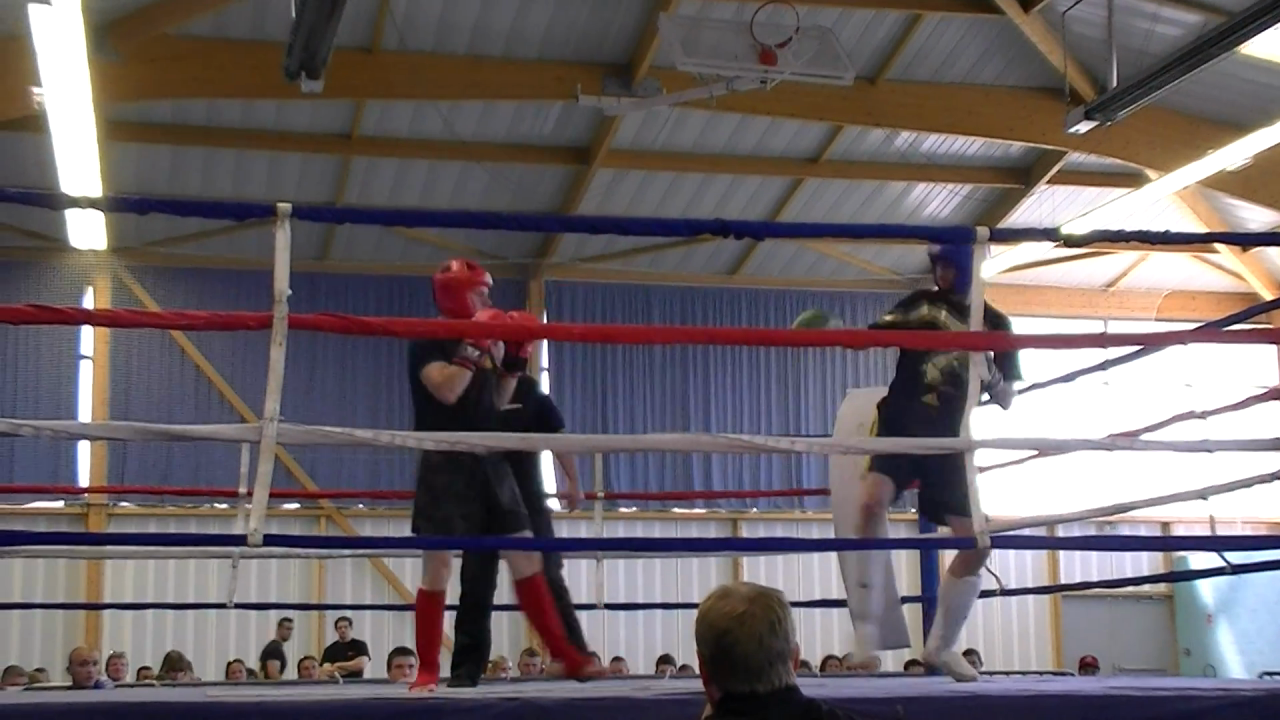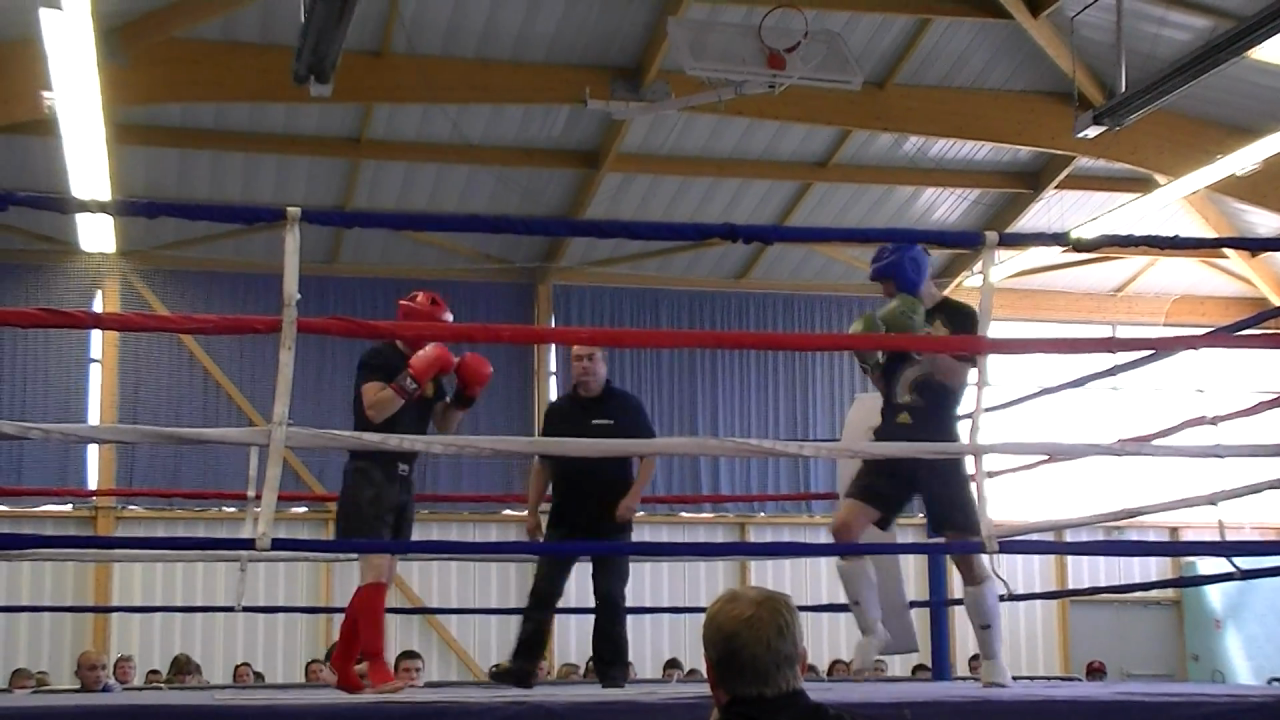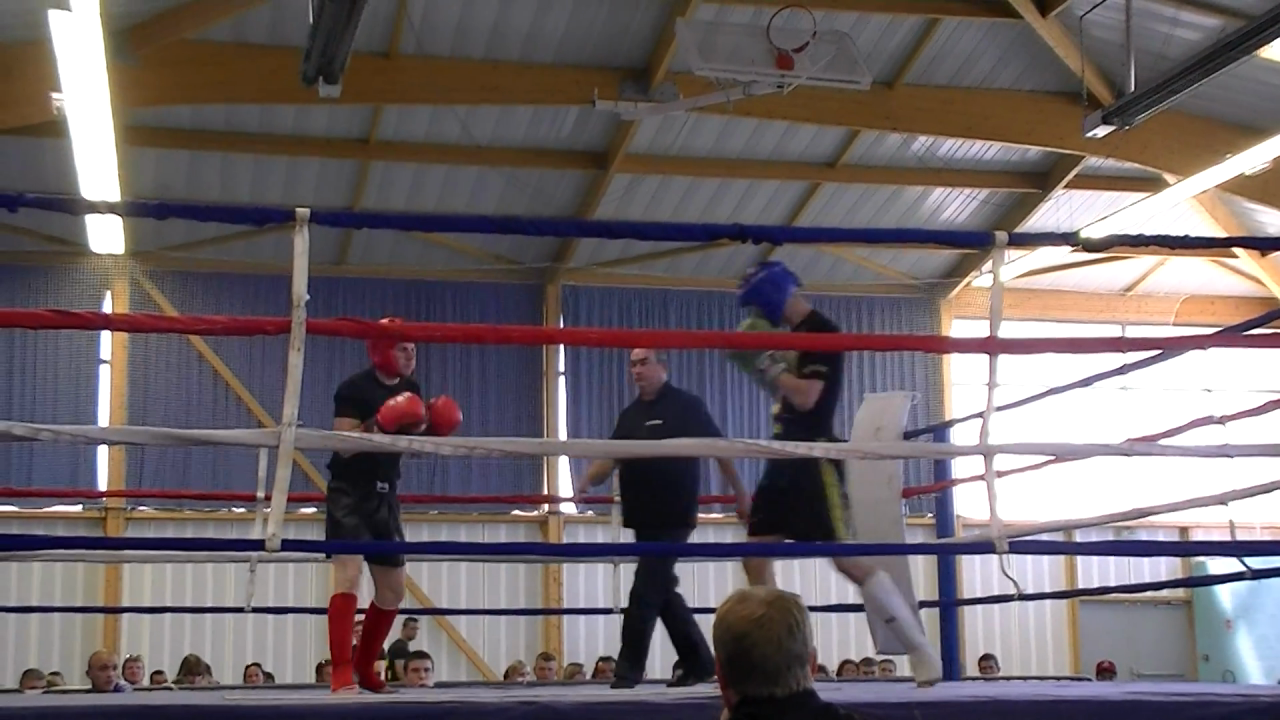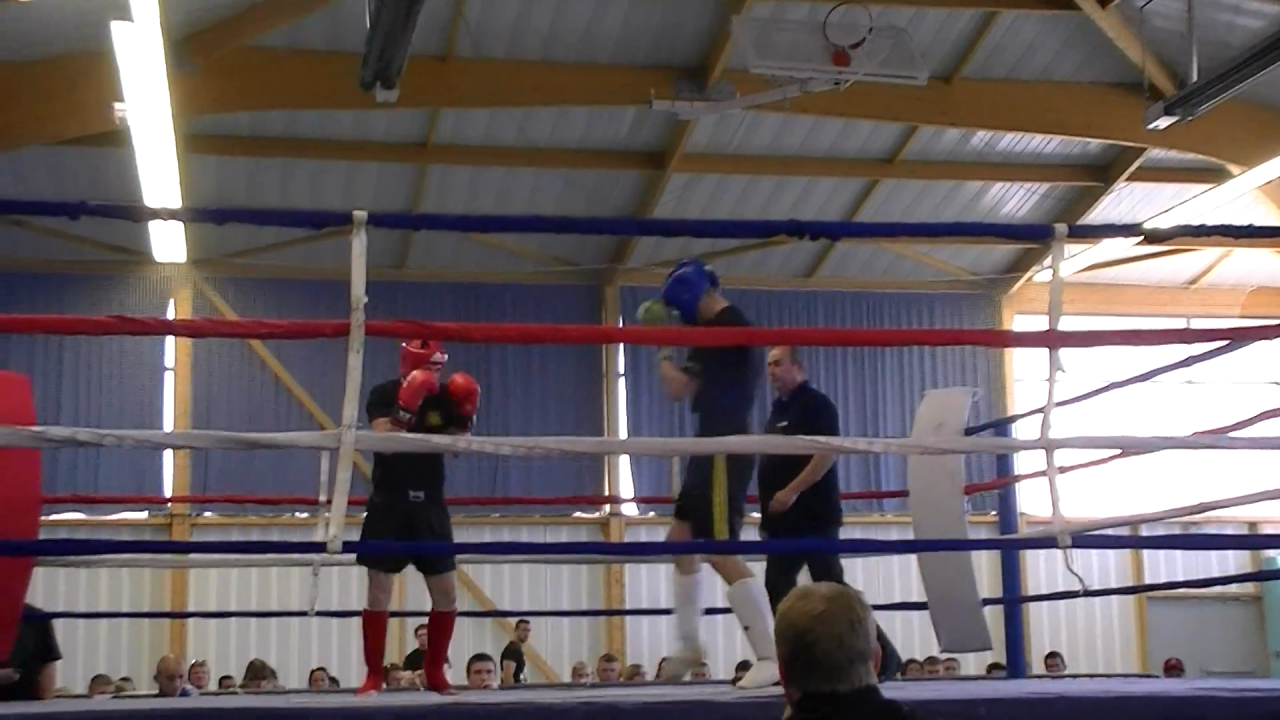
dt=0.5s
person 1, frame 1
left shoulder: (995, 324)
right shoulder: (918, 304)
left elbow: (1006, 399)
left wrist: (982, 368)
left hip: (946, 437)
right hip: (897, 423)
left knee: (973, 543)
right knee: (870, 504)
left ankle: (940, 647)
right ankle: (867, 625)
person 1, frame 2
left shoulder: (961, 317)
right shoulder: (893, 320)
left elbow: (958, 380)
right wrist: (867, 359)
left hip: (938, 447)
right hip: (891, 444)
left knee: (966, 555)
right knee: (845, 526)
left ankle: (992, 660)
right ankle: (871, 631)
person 1, frame 3
left shoulder: (823, 333)
right shoulder: (792, 335)
left elbow: (805, 396)
left wrist: (765, 357)
right wrist: (753, 363)
left hip: (814, 456)
right hip: (784, 457)
left knee: (848, 560)
right knee: (755, 561)
left ankle: (920, 648)
person 1, frame 4
left shoulder: (722, 328)
right shoulder: (732, 325)
left elbow: (678, 390)
left wrist: (662, 348)
right wrist: (684, 351)
left hip: (723, 451)
right hip: (716, 450)
left knee: (721, 555)
right knee: (679, 540)
left ankle: (770, 658)
right ankle: (688, 645)
person 2, frame 1
left shoulder: (489, 334)
right shoulder: (427, 340)
right elbow: (446, 390)
right wrist: (476, 346)
left hip: (488, 462)
right hip: (446, 464)
left knee: (527, 561)
right knee: (437, 572)
left ankle: (565, 653)
right ankle: (428, 669)
person 2, frame 2
left shoulder: (432, 365)
right shoulder: (379, 358)
left elbow: (444, 425)
right elbow: (375, 409)
left wrist: (467, 394)
right wrist: (414, 377)
left hip: (402, 477)
right hip: (370, 474)
left knee: (380, 577)
right knee: (377, 570)
left ankle: (343, 664)
right ankle: (379, 670)
person 2, frame 3
left shoulder: (411, 388)
right shoulder: (355, 388)
left wrist: (440, 427)
right wrist: (382, 421)
left hip: (384, 497)
right hip: (350, 494)
left knee: (392, 590)
right knee: (349, 577)
left ankle: (364, 666)
right ankle: (341, 673)
person 2, frame 4
left shoulder: (442, 396)
right shoulder: (383, 395)
left wrist: (465, 414)
right wrist: (407, 406)
left hip: (429, 504)
right hip: (389, 503)
left knee: (446, 595)
right knee: (378, 597)
left ankle: (435, 671)
right ankle: (374, 674)
person 3, frame 1
left shoulder: (527, 390)
left elbow: (556, 437)
left wrist: (573, 482)
left hip: (527, 505)
left knee: (549, 581)
right knee: (476, 590)
left ankle: (574, 655)
right ankle: (468, 665)
person 3, frame 2
left shoulder: (626, 406)
right shoulder: (557, 411)
left elbow: (650, 455)
right elbow: (543, 463)
left wrist: (635, 495)
right wrist: (533, 512)
left hip: (611, 521)
right hip: (564, 520)
left knee: (609, 595)
right knee: (543, 590)
left ankle: (612, 670)
right ankle: (523, 666)
person 3, frame 3
left shoulder: (686, 405)
right shoulder: (630, 414)
right elbow: (612, 459)
left wrist: (739, 493)
right wrist: (587, 480)
left hip: (674, 517)
right hip: (645, 519)
left knee: (645, 590)
right knee: (661, 592)
left ankle: (628, 669)
right ankle: (698, 662)
person 3, frame 4
left shoulder: (813, 403)
right shoulder: (780, 408)
left elbow: (827, 452)
left wrist: (792, 490)
right wrist: (768, 513)
left hip: (814, 518)
right hip: (785, 519)
left knee: (830, 587)
right knee: (778, 591)
left ankle: (881, 657)
